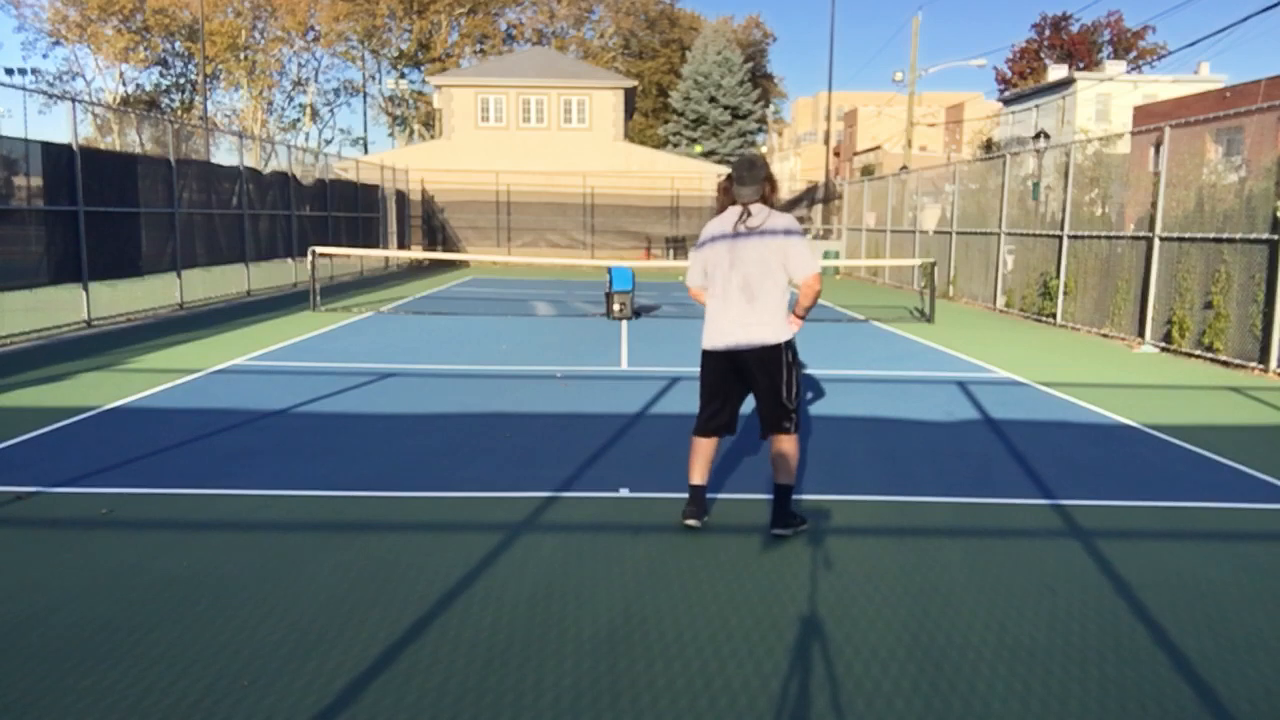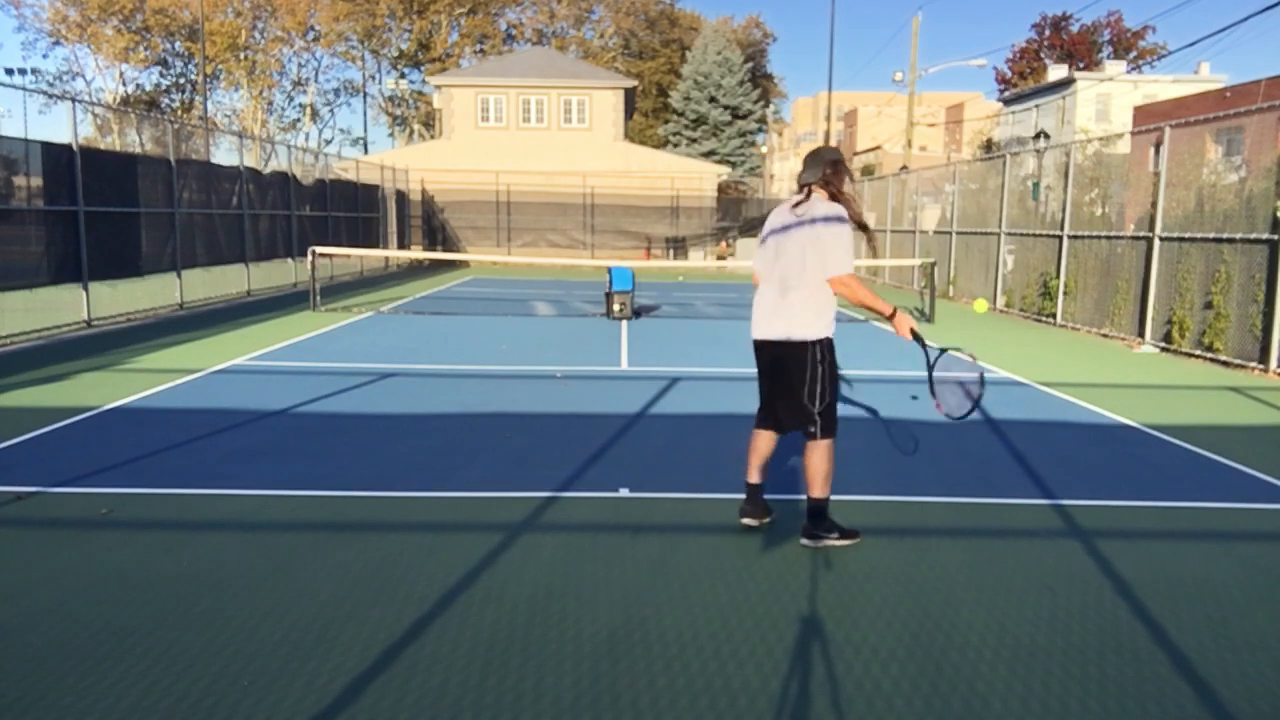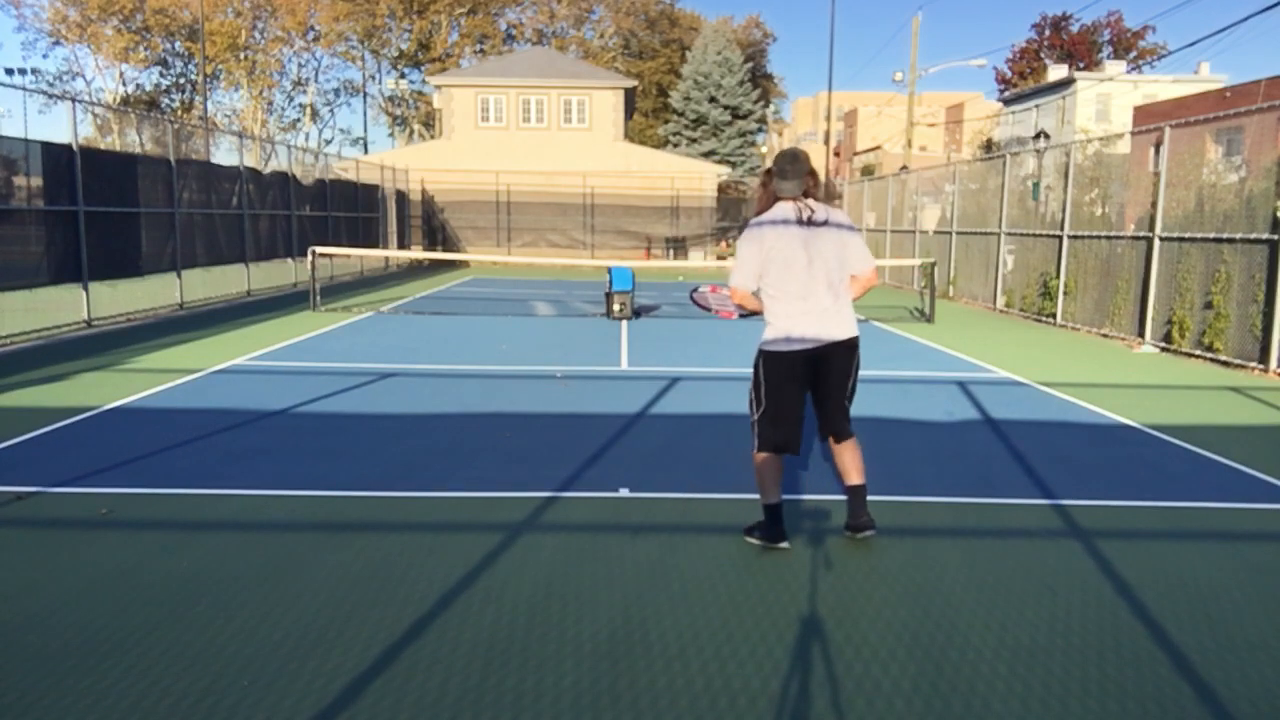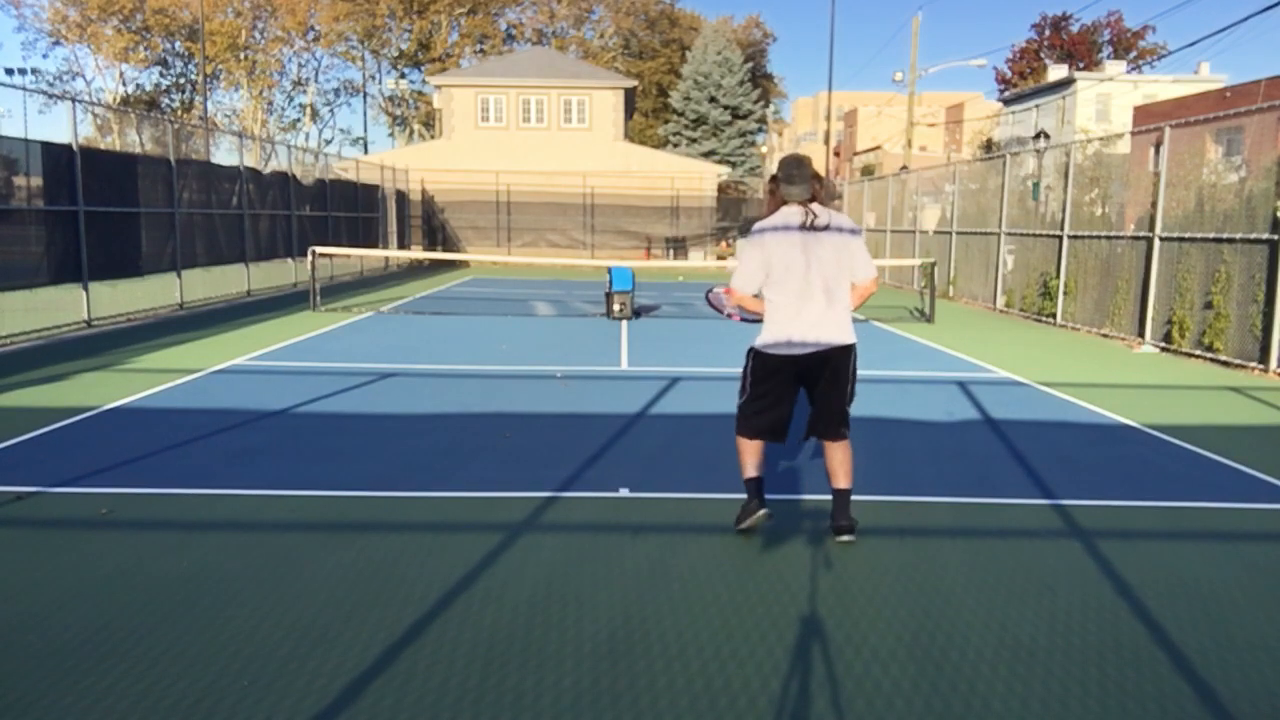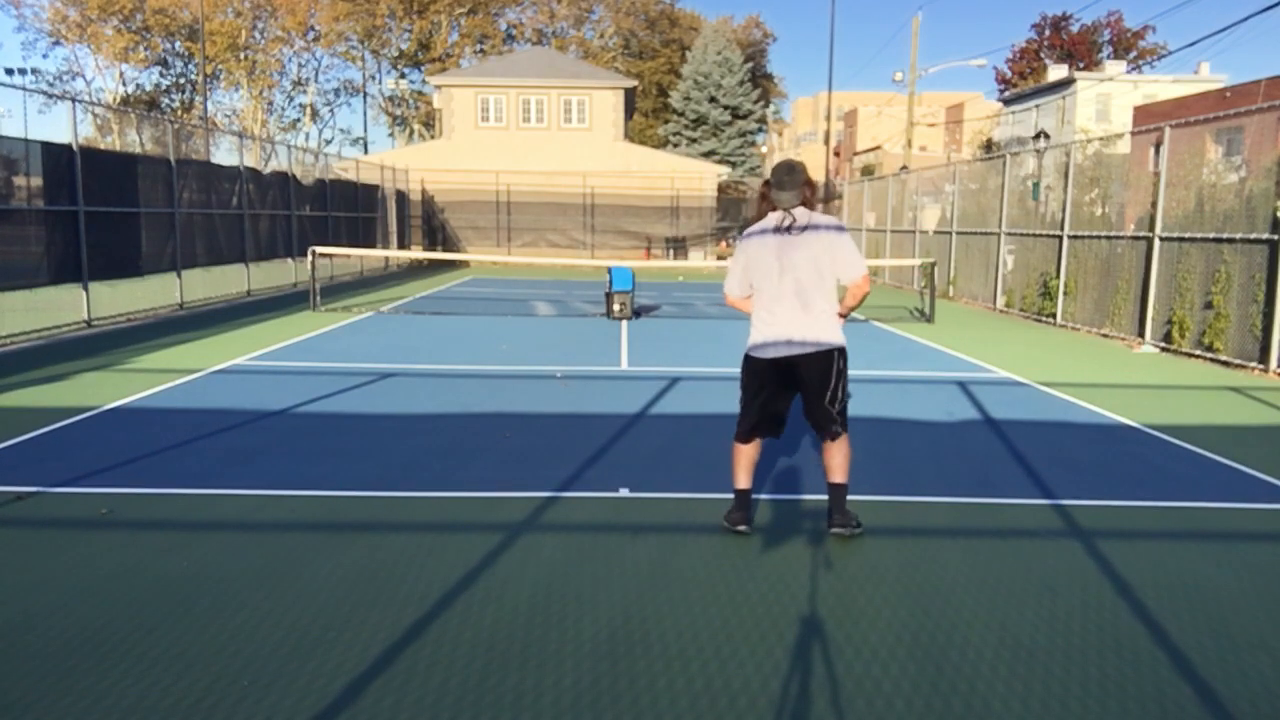
dt=1s
person 1, frame 1
left shoulder: (711, 230)
right shoulder: (784, 224)
left elbow: (696, 289)
right elbow: (812, 283)
right wrist: (797, 314)
left hip: (719, 343)
right hip: (770, 342)
left knee: (708, 425)
right knee: (784, 427)
left ankle: (695, 504)
right ankle: (782, 513)
person 1, frame 2
left shoulder: (776, 215)
right shoulder: (830, 216)
right elbow: (841, 281)
right wrist: (892, 314)
left hip: (766, 333)
right hip: (804, 336)
left knee: (769, 418)
right knee: (819, 428)
left ankle: (753, 502)
right ankle: (816, 523)
person 1, frame 3
left shoulder: (759, 228)
right shoulder: (838, 221)
left elbow: (739, 294)
right elbow: (868, 275)
left hip: (784, 346)
right hip: (839, 340)
left knee: (767, 438)
right knee: (840, 431)
left ankle: (773, 525)
right ankle: (859, 513)
person 1, frame 4
left shoulder: (764, 231)
right shoulder: (843, 225)
left elbow: (738, 295)
right elbow: (867, 285)
left hip: (778, 347)
right hip: (836, 344)
left knee: (751, 424)
right knee: (835, 431)
left ankle: (754, 495)
right ankle: (842, 516)
person 1, frame 5
left shoulder: (751, 236)
right shoulder: (830, 228)
left elbow: (734, 296)
right elbow: (861, 284)
right wrist: (841, 312)
left hip: (764, 350)
right hip: (821, 346)
left knee: (749, 431)
right knee: (833, 429)
left ankle: (741, 509)
right ankle: (838, 509)
